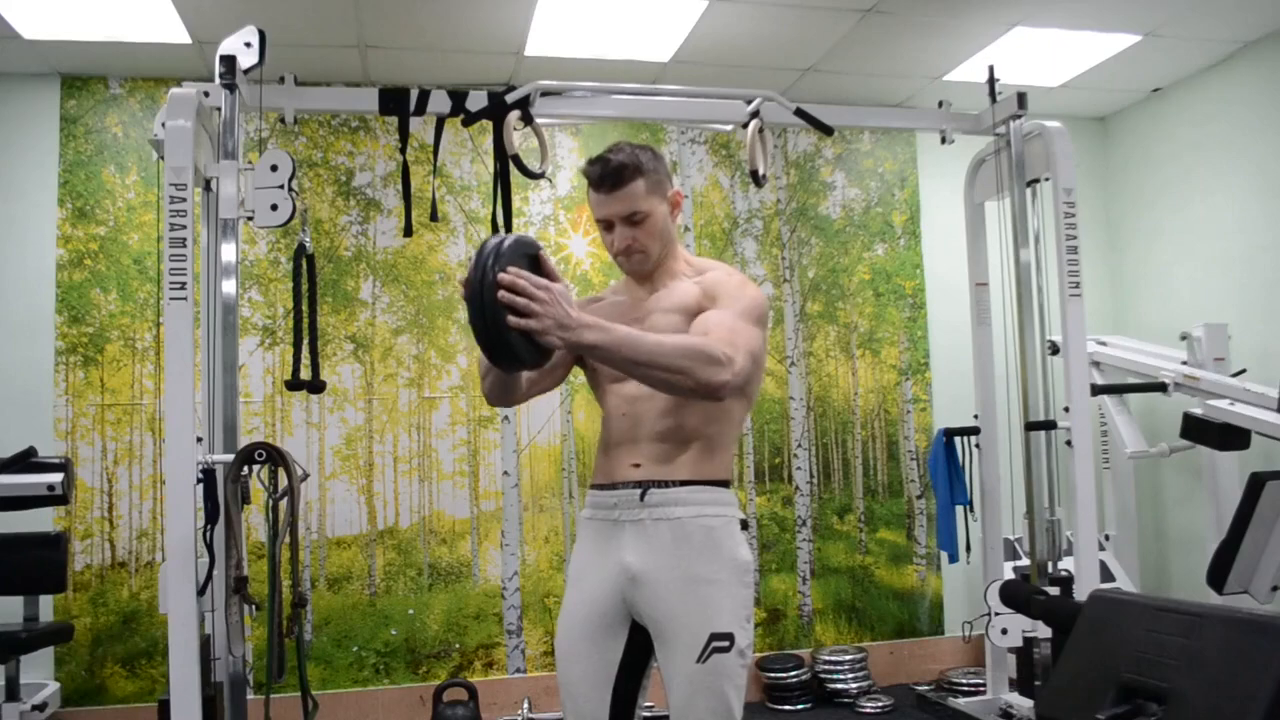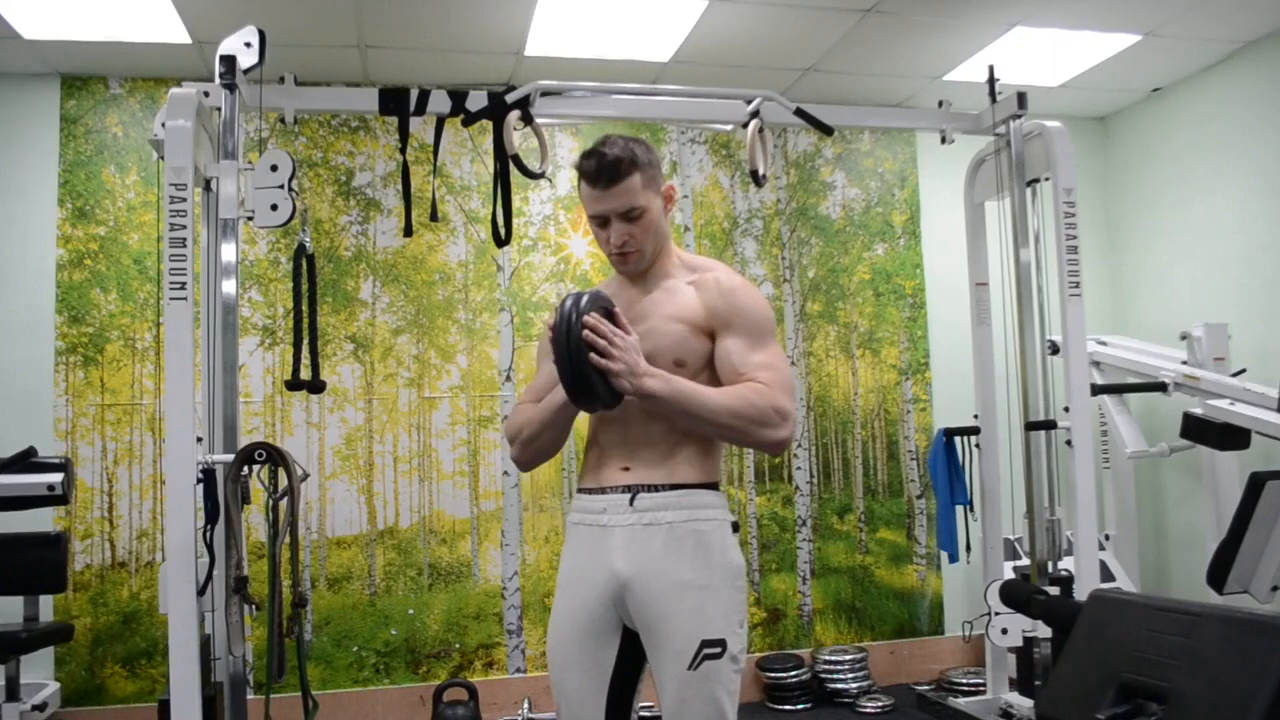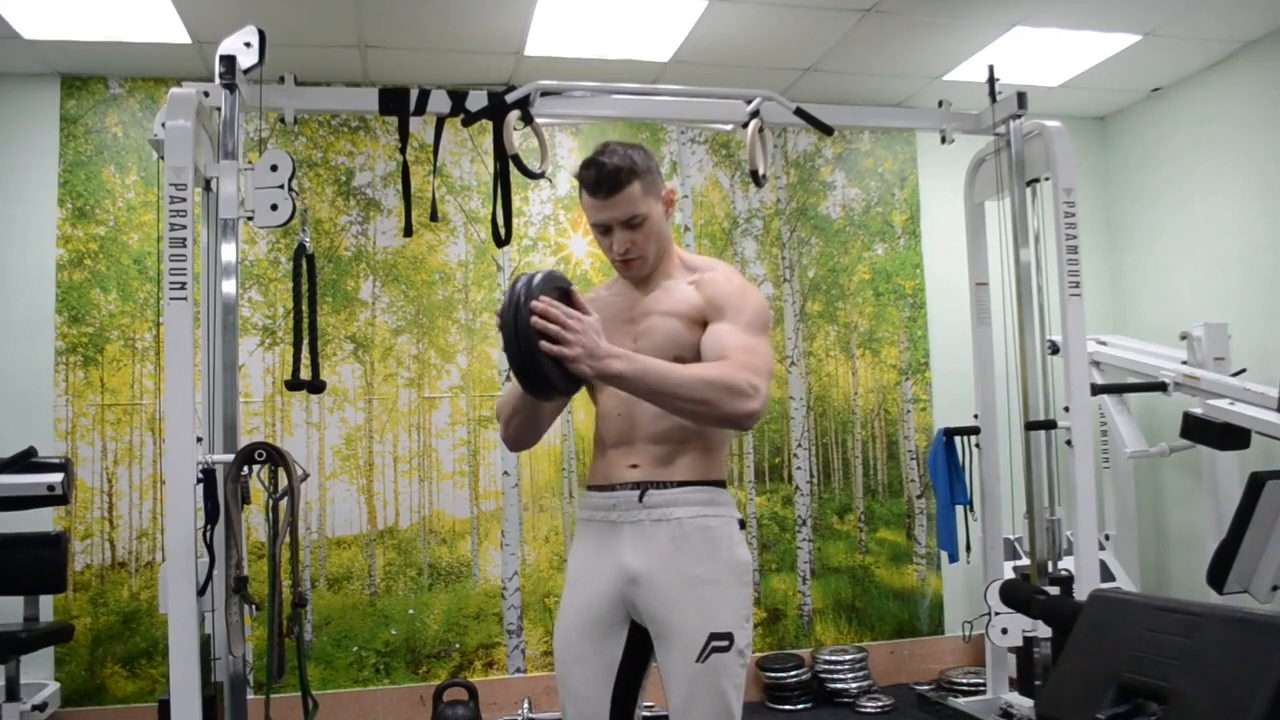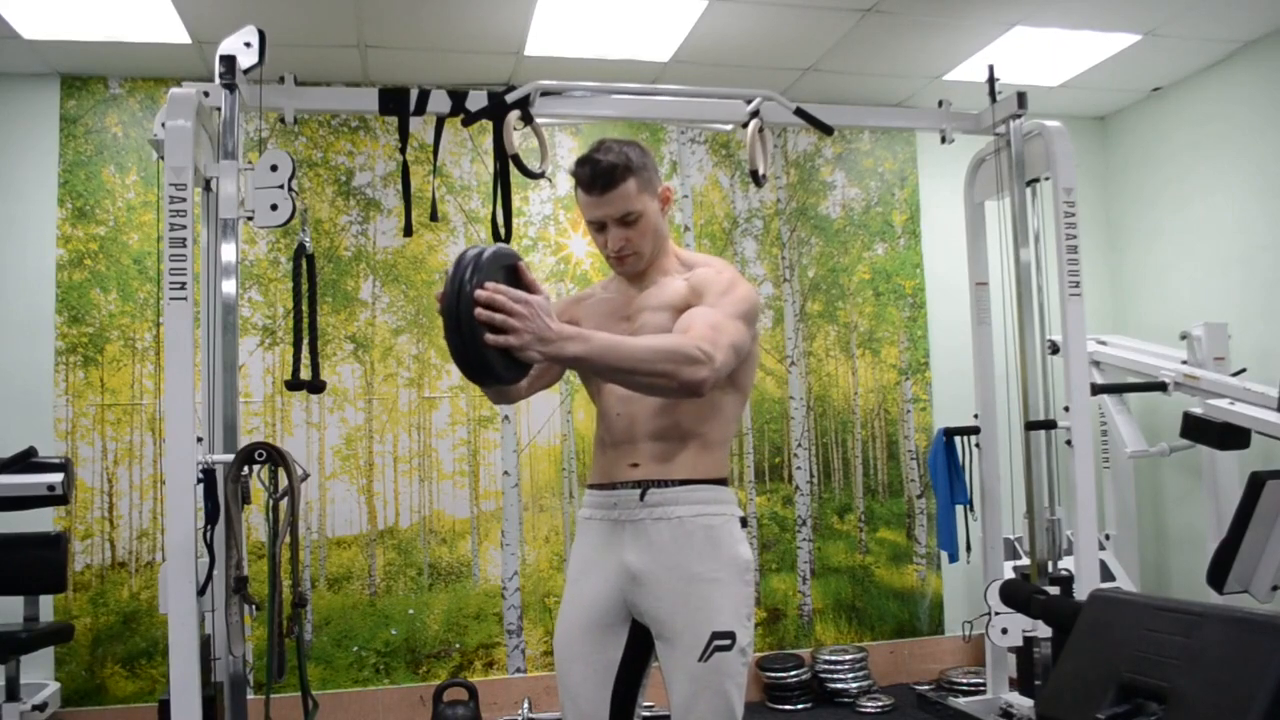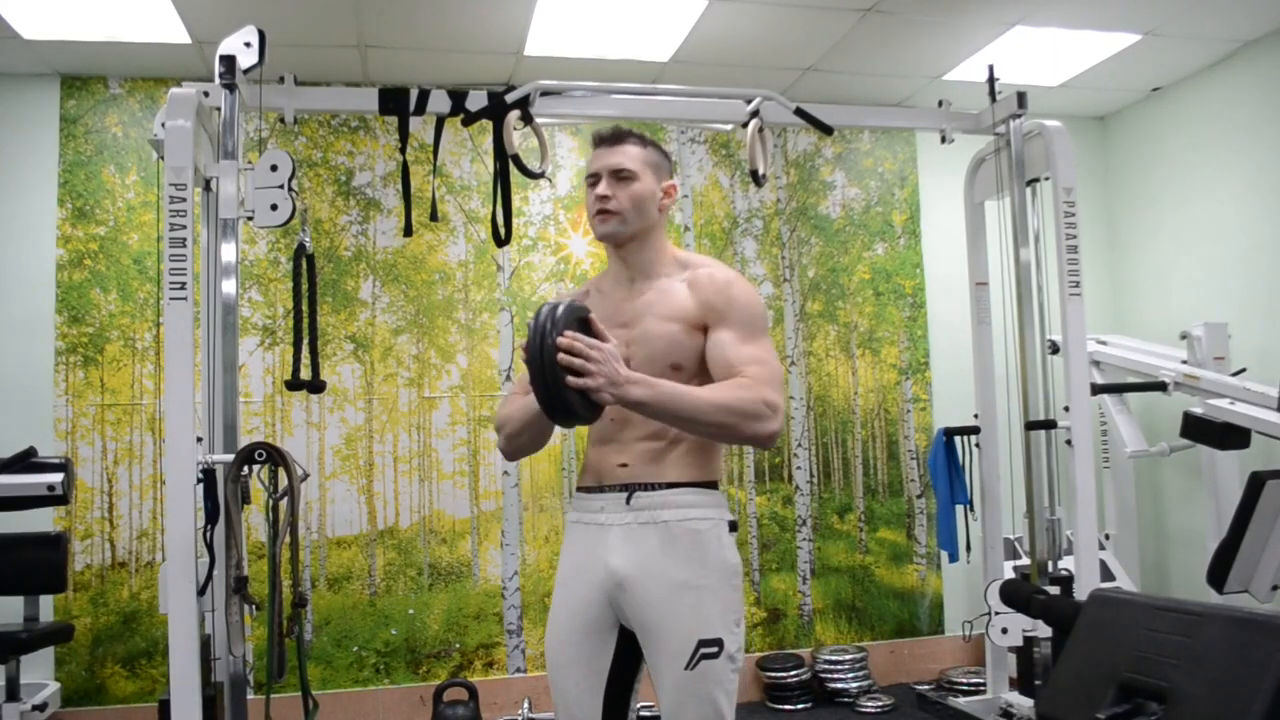
dt=0.7s
person 1, frame 1
left shoulder: (729, 291)
right shoulder: (593, 311)
left elbow: (715, 373)
right elbow: (504, 390)
left wrist: (579, 329)
right wrist: (505, 329)
left hip: (693, 530)
right hip: (601, 532)
person 1, frame 2
left shoulder: (722, 293)
right shoulder: (580, 316)
left elbow: (776, 422)
right elbow: (522, 448)
left wrist: (644, 379)
left hip: (685, 533)
right hip: (590, 537)
person 1, frame 3
left shoulder: (722, 291)
right shoulder: (582, 309)
left elbow: (743, 397)
right elbow: (515, 434)
left wrist: (609, 361)
left hip: (691, 530)
right hip: (599, 534)
person 1, frame 4
left shoulder: (719, 285)
right shoulder: (581, 308)
left elbow: (694, 368)
right elbow: (510, 384)
left wrist: (558, 340)
right wrist: (491, 337)
left hip: (693, 529)
right hip: (600, 531)
person 1, frame 5
left shoulder: (717, 289)
right shoulder: (574, 308)
left elbow: (762, 414)
right elbow: (510, 438)
left wrist: (628, 386)
left hip: (682, 531)
right hip: (589, 535)
